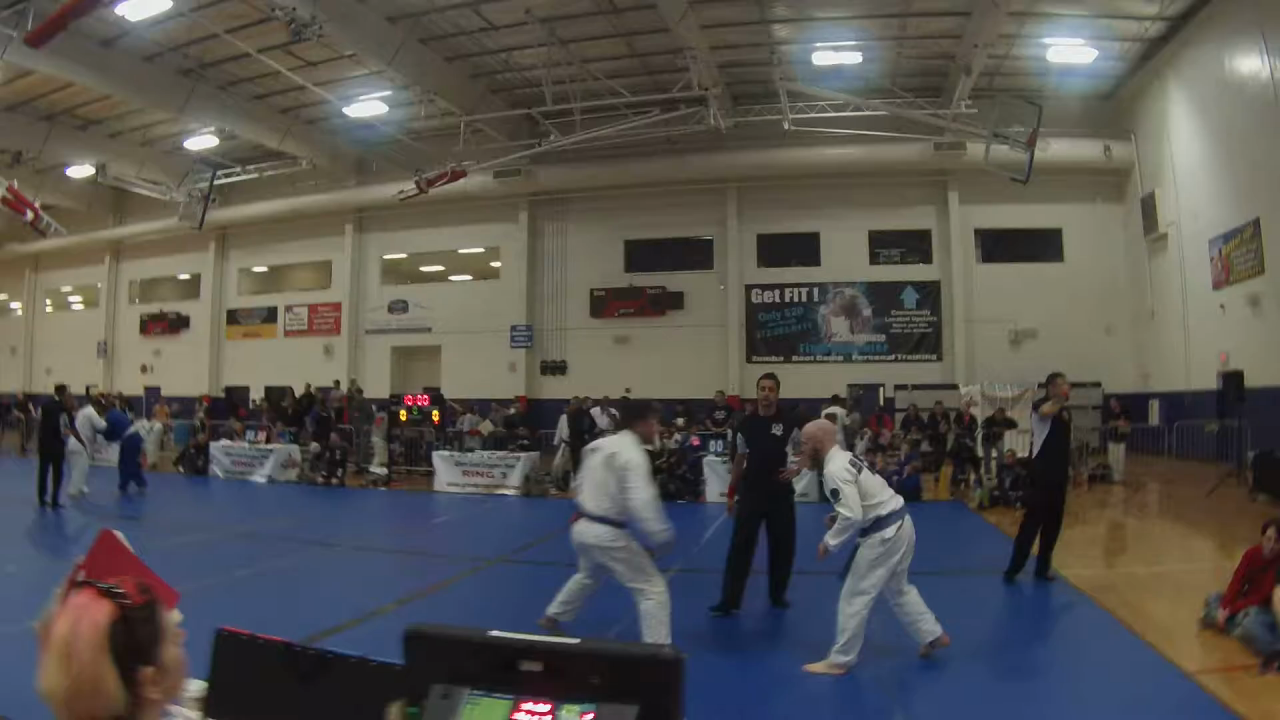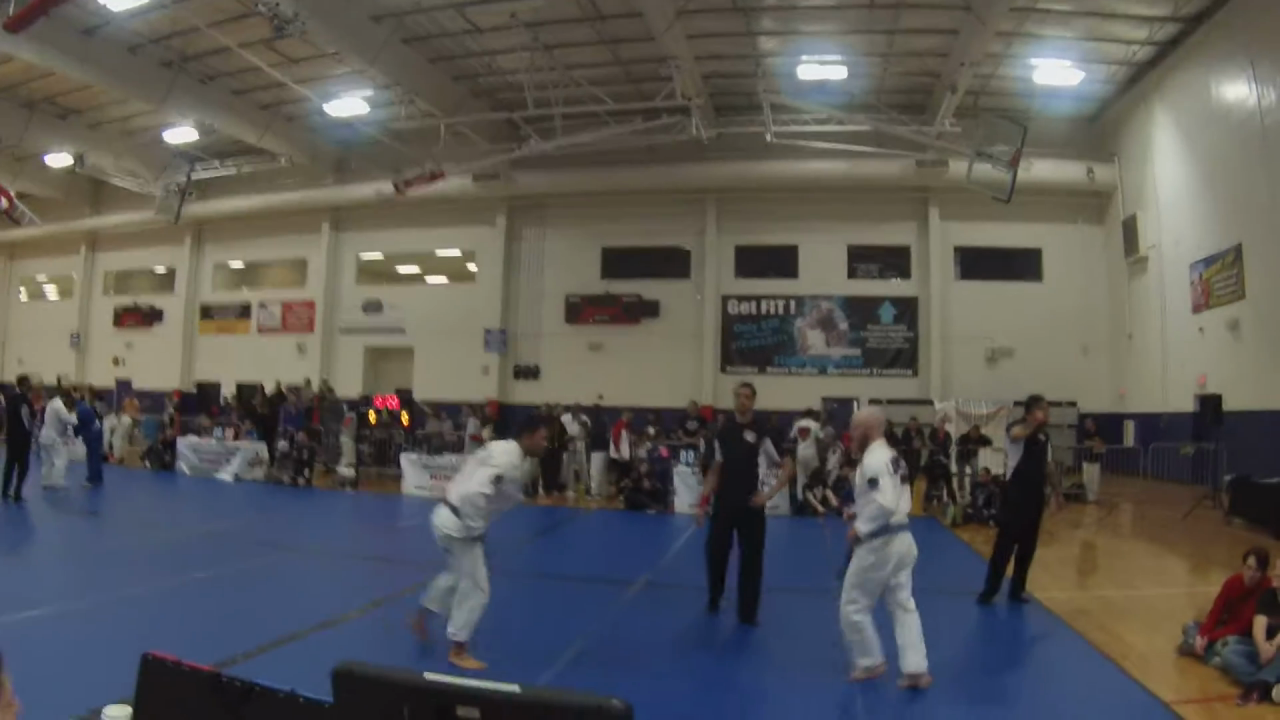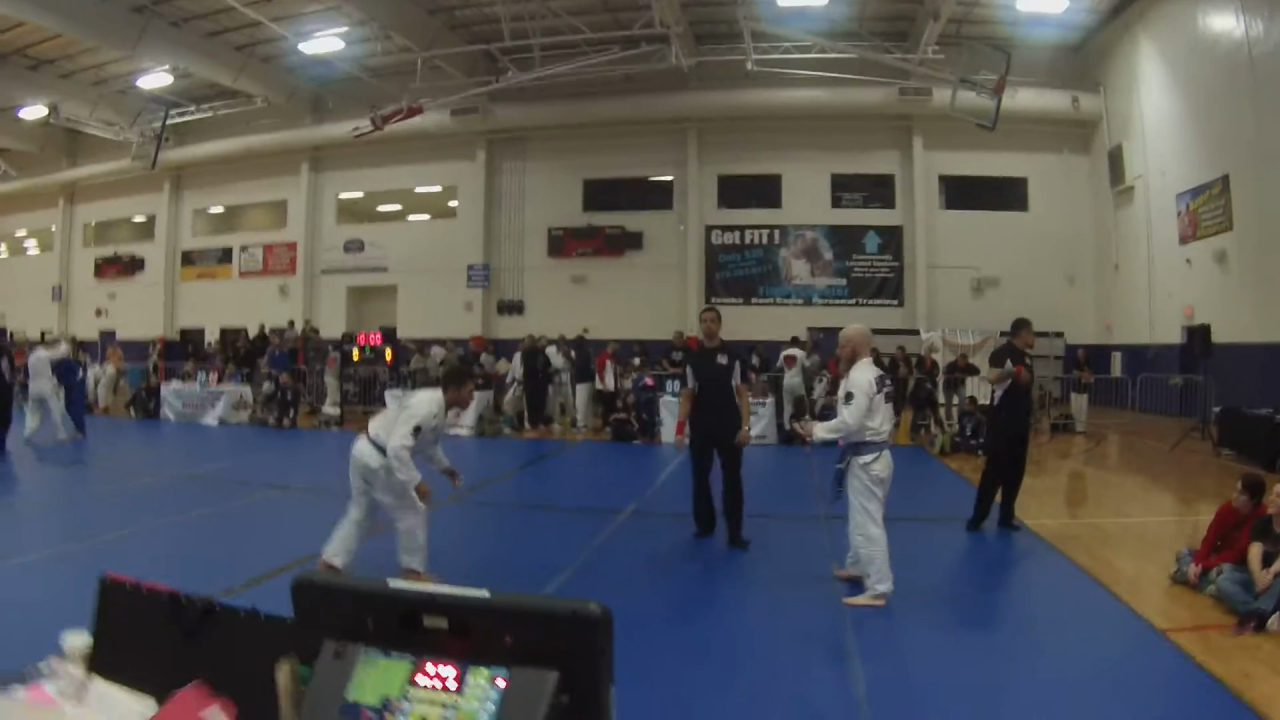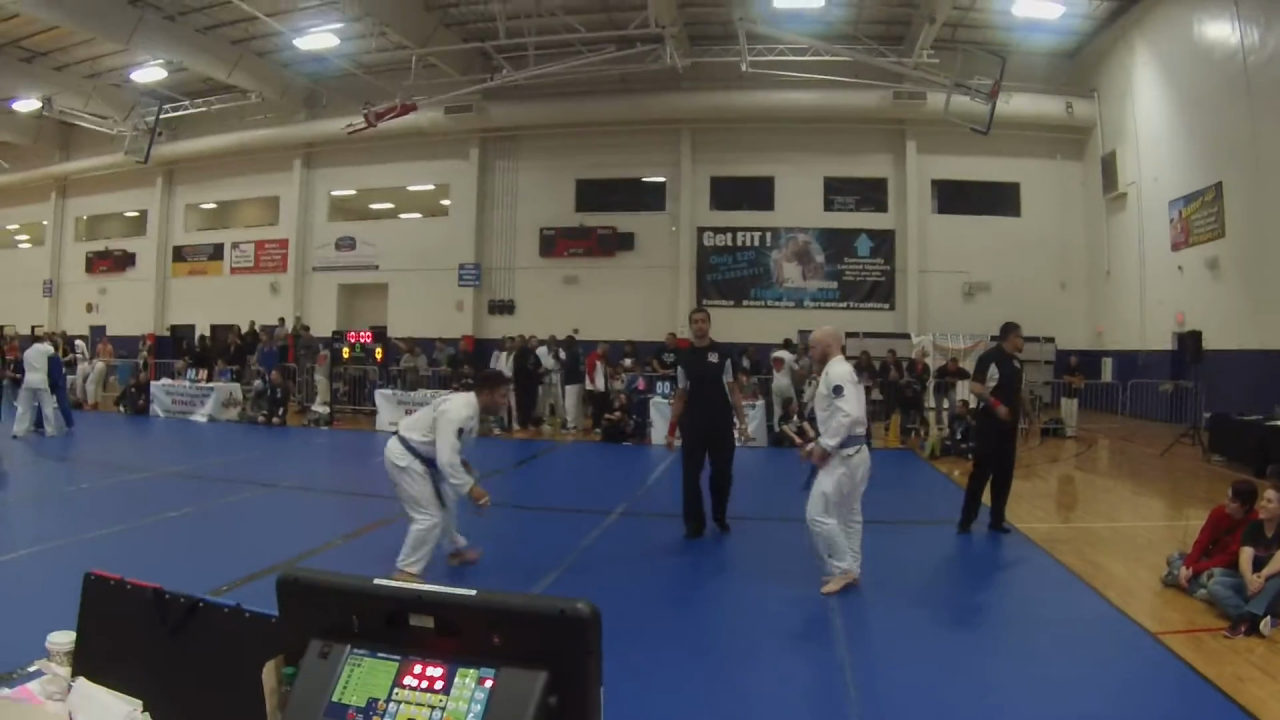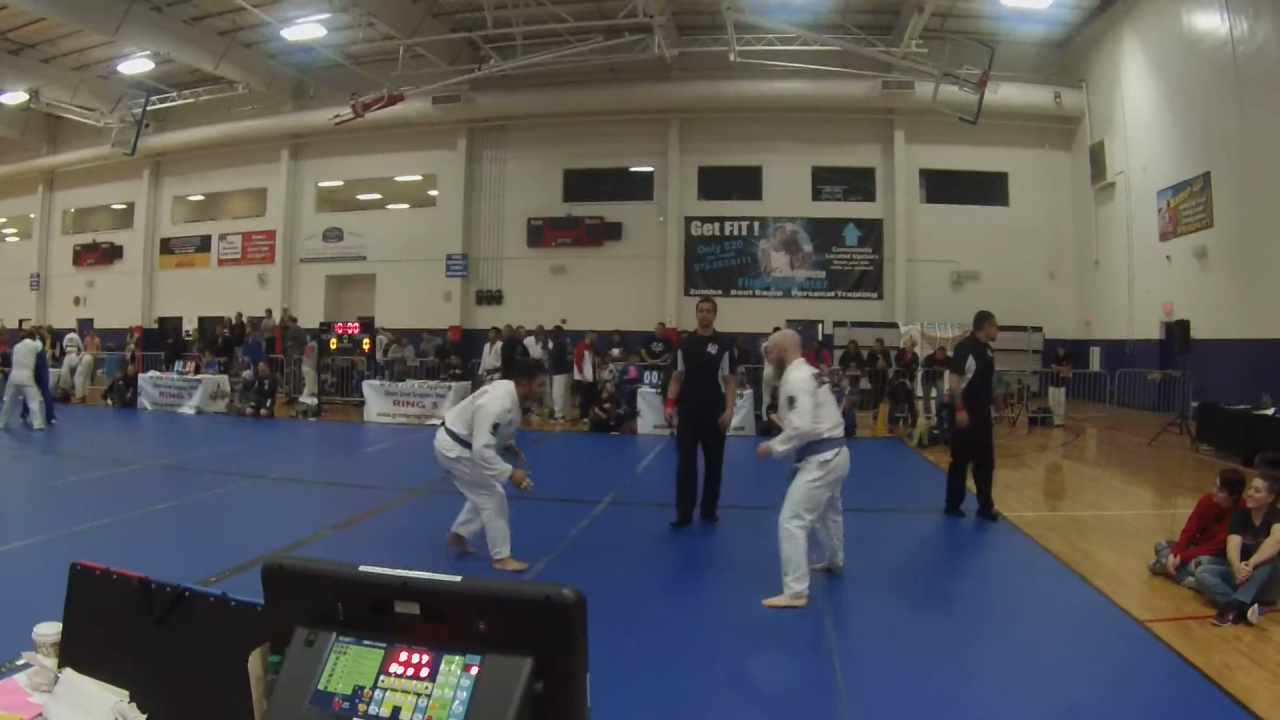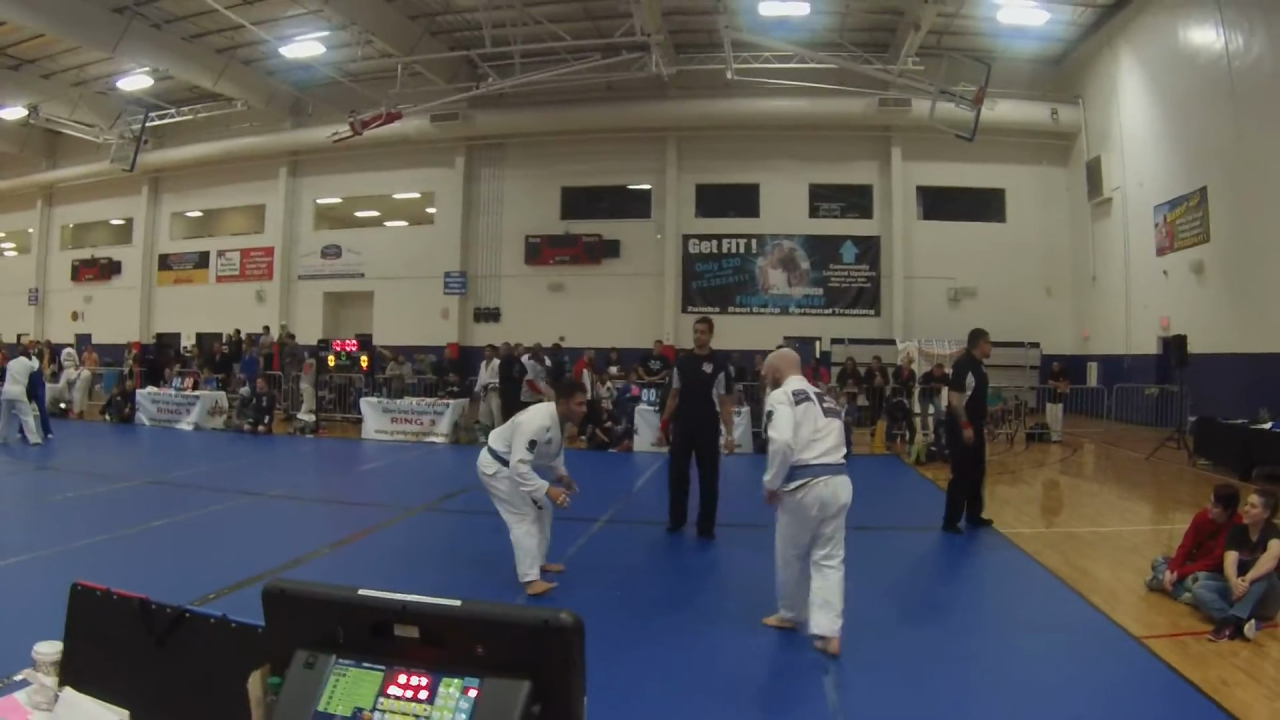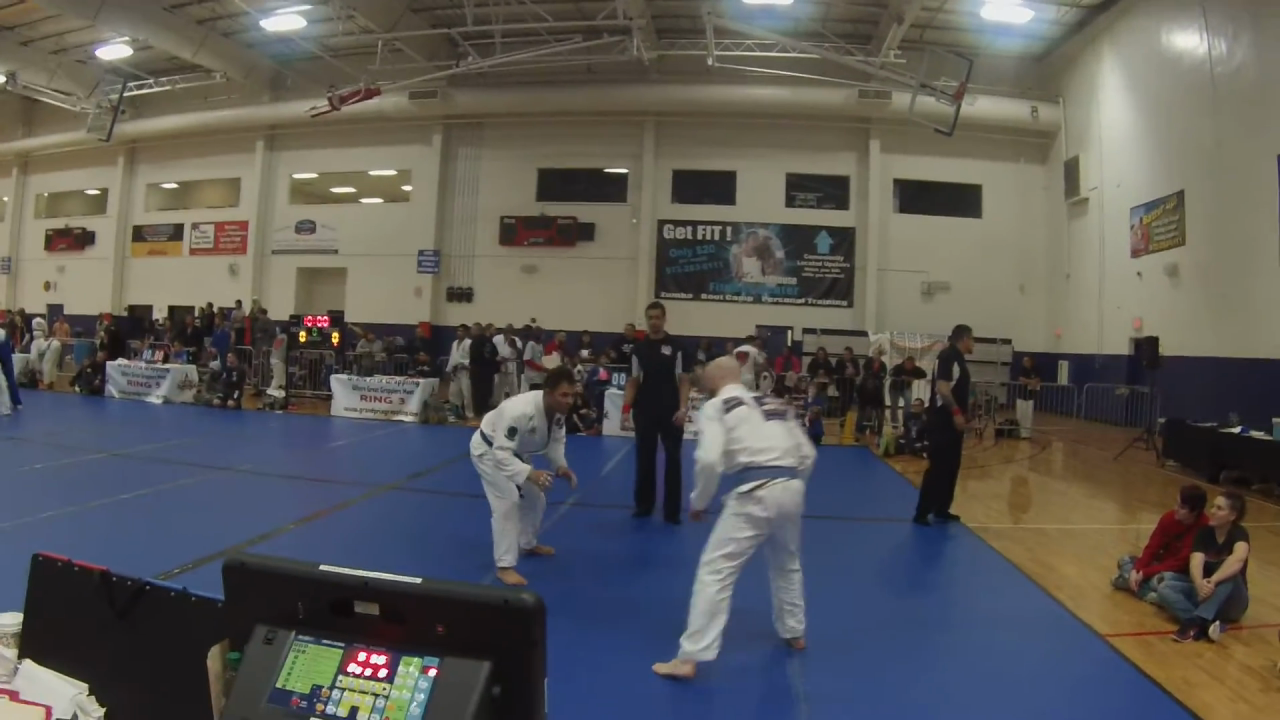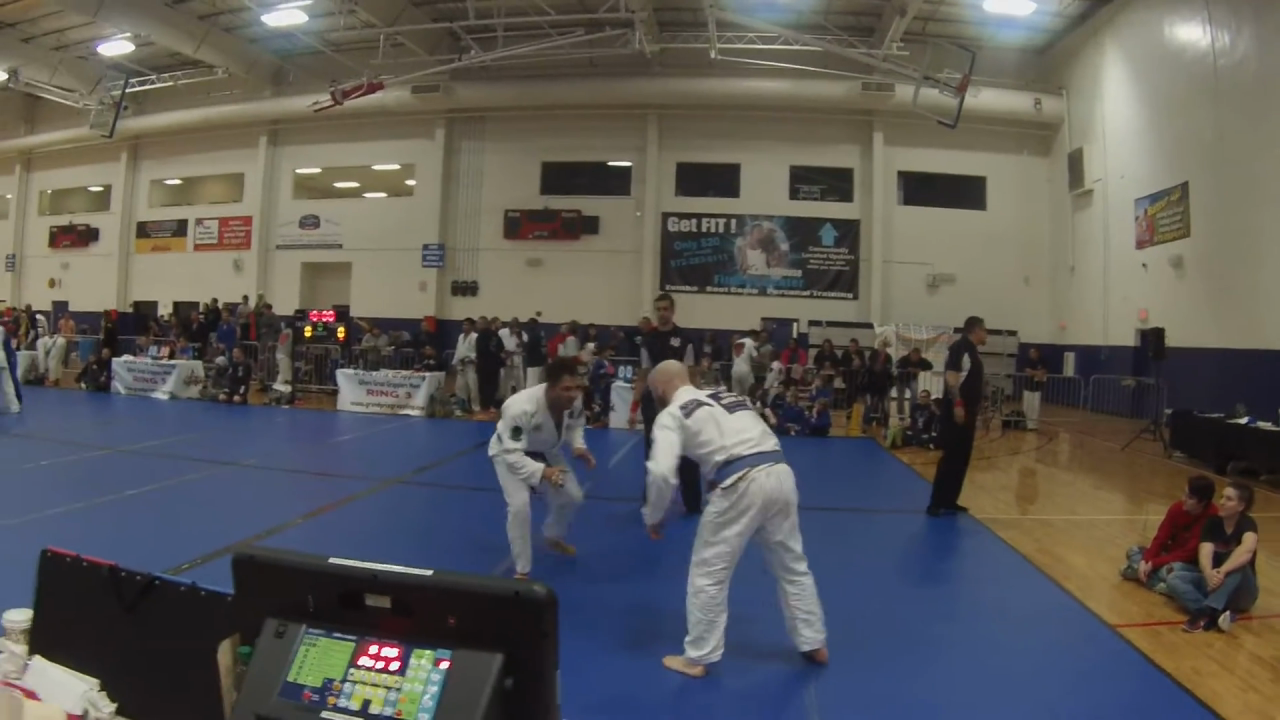
dt=0.5s
person 1, frame 1
left shoulder: (834, 470)
right shoulder: (846, 458)
left elbow: (852, 516)
left wrist: (829, 541)
right wrist: (838, 518)
left hip: (884, 535)
right hip: (900, 526)
left knee: (855, 597)
right knee: (898, 588)
left ankle: (839, 660)
right ankle: (932, 635)
person 1, frame 2
left shoulder: (873, 460)
right shoulder: (891, 457)
left elbow: (884, 504)
left wrist: (860, 527)
right wrist: (861, 511)
left hip: (879, 543)
right hip: (903, 540)
left knee: (853, 605)
right knee: (903, 605)
left ankle: (871, 662)
right ankle: (916, 669)
person 1, frame 3
left shoulder: (857, 378)
right shoulder: (879, 375)
left elbow: (848, 422)
left wrist: (817, 430)
right wrist: (843, 437)
left hip: (865, 461)
right hip: (878, 455)
left knee: (866, 524)
right knee: (861, 519)
left ankle: (877, 591)
right ankle: (856, 566)
person 1, frame 4
left shoulder: (836, 372)
right shoulder: (838, 371)
left elbow: (848, 415)
left wrist: (825, 445)
right wrist: (817, 444)
left hip: (845, 454)
right hip: (854, 452)
left knee: (818, 513)
right knee: (849, 516)
left ankle: (843, 569)
right ankle: (849, 570)
person 1, frame 5
left shoulder: (795, 379)
right shoulder: (813, 374)
left elbow: (801, 427)
left wrist: (773, 447)
right wrist: (782, 443)
left hip: (821, 458)
right hip: (838, 452)
left knee: (793, 521)
right knee: (828, 511)
left ankle: (795, 592)
right ankle: (835, 559)
person 1, frame 6
left shoulder: (780, 396)
right shoulder: (827, 400)
left elbow: (781, 442)
left wrist: (772, 484)
left hip: (803, 486)
right hip: (839, 483)
left knee: (790, 555)
right knee: (829, 561)
left ankle: (791, 615)
right ankle: (828, 635)
person 1, frame 7
left shoulder: (715, 408)
right shoulder: (776, 405)
left elbow: (710, 461)
right elbow: (807, 454)
left wrist: (698, 502)
left hip: (754, 493)
right hip: (791, 488)
left knee: (715, 571)
right knee: (787, 564)
left ankle: (690, 657)
right ankle: (794, 631)
person 1, frame 8
left shoulder: (671, 415)
right shoulder: (731, 399)
left elbow: (662, 472)
left wrist: (653, 517)
left hip: (741, 486)
right hip: (780, 474)
left knee: (709, 572)
right knee: (792, 566)
left ankle: (697, 658)
right ankle: (813, 645)
person 2, frame 1
left shoulder: (789, 422)
right shoulder: (746, 425)
right elbow: (738, 461)
left wrist: (796, 469)
right wrist: (731, 494)
left hip: (780, 492)
right hip: (752, 492)
left knee: (783, 547)
right knee: (741, 546)
left ankle: (777, 594)
right ankle: (729, 600)
person 2, frame 2
left shoulder: (762, 432)
right shoulder: (723, 432)
left elbow: (787, 466)
right elbow: (715, 470)
left wrist: (770, 494)
right wrist: (704, 501)
left hip: (750, 504)
right hip: (723, 502)
left knee: (751, 558)
right knee: (715, 552)
left ankle: (747, 611)
right ankle: (715, 596)
person 2, frame 3
left shoulder: (732, 355)
right shoulder: (693, 358)
left elbow: (742, 393)
right elbow: (688, 396)
left wrist: (745, 426)
right wrist: (680, 429)
left hip: (729, 425)
right hip: (701, 426)
left knee: (732, 478)
right knee: (700, 477)
left ankle: (735, 532)
right ankle: (704, 525)
person 2, frame 4
left shoulder: (723, 354)
right shoulder: (685, 359)
left elbow: (733, 390)
right elbow: (680, 397)
left wrist: (742, 422)
right wrist: (671, 430)
left hip: (721, 423)
right hip: (693, 424)
left knee: (723, 473)
right knee: (691, 475)
left ankle: (719, 515)
right ankle: (695, 524)
person 2, frame 5
left shoulder: (723, 345)
right shoulder: (685, 344)
left elbow: (729, 382)
right elbow: (676, 378)
left wrist: (729, 410)
right wrist: (670, 404)
left hip: (714, 413)
right hip: (688, 411)
left knee: (713, 463)
right knee: (686, 462)
left ankle: (708, 509)
right ankle: (684, 513)
person 2, frame 6
left shoulder: (719, 365)
right shoulder: (682, 362)
left elbow: (726, 403)
right elbow: (673, 396)
left wrist: (729, 435)
right wrist: (663, 426)
left hip: (707, 428)
right hip: (682, 427)
left knee: (708, 478)
right knee: (677, 475)
left ankle: (706, 526)
right ankle: (677, 519)
person 2, frame 7
left shoulder: (676, 347)
right shoulder: (639, 348)
left elbow: (684, 382)
right elbow: (633, 382)
left wrist: (682, 409)
right wrist: (626, 409)
left hip: (670, 411)
right hip: (645, 411)
left knee: (674, 461)
right knee: (645, 459)
left ankle: (672, 510)
right ankle: (644, 505)
person 2, frame 8
left shoulder: (685, 339)
right shoulder: (648, 340)
right elbow: (642, 376)
right wrist: (634, 407)
right hip: (654, 402)
right knee: (653, 452)
left ankle: (693, 502)
person 3, frame 1
left shoulder: (598, 445)
right shoulder: (634, 455)
left elbow: (581, 484)
right elbow: (642, 502)
right wrist: (662, 536)
left hip: (582, 527)
right hip: (607, 534)
left knee: (587, 577)
right knee: (652, 588)
left ankle: (552, 618)
right ankle: (658, 648)
person 3, frame 2
left shoulder: (506, 453)
right shoulder: (506, 462)
right elbow: (472, 495)
right wrist: (476, 530)
left hip: (449, 519)
right hip: (457, 525)
left knee: (459, 574)
right knee: (475, 588)
left ankle: (424, 615)
right ankle: (457, 649)
person 3, frame 3
left shoulder: (436, 403)
right shoulder: (425, 409)
left elbow: (427, 441)
right elbow: (398, 448)
left wrist: (444, 466)
right wrist: (416, 483)
left hip: (365, 451)
right hip: (376, 458)
left knee: (359, 514)
right knee: (412, 512)
left ankle: (330, 561)
right ankle: (414, 571)
person 3, frame 4
left shoulder: (466, 403)
right shoulder: (459, 412)
right elbow: (446, 458)
left wrist: (461, 462)
right wrist: (470, 487)
left hip: (414, 453)
right hip: (404, 458)
left knee: (445, 502)
right knee: (430, 516)
left ankle: (458, 550)
right ankle: (407, 570)
person 3, frame 5
left shoulder: (509, 390)
right shoulder: (496, 405)
right elbow: (482, 451)
left wrist: (508, 446)
right wrist: (511, 473)
left hip: (462, 442)
right hip: (454, 448)
left knee: (484, 493)
right knee: (493, 498)
left ankle: (458, 534)
right ankle: (501, 557)
person 3, frame 6
left shoulder: (559, 417)
right shoulder: (535, 423)
left elbow: (551, 449)
right elbow: (519, 467)
left wrist: (561, 474)
right wrist: (547, 489)
left hip: (514, 465)
right hip: (496, 466)
left knee: (542, 510)
right knee: (525, 518)
left ankle: (539, 562)
right ankle: (531, 580)
person 3, frame 7
left shoulder: (558, 409)
right shoulder: (518, 411)
left elbow: (556, 438)
right elbow: (501, 454)
left wrist: (561, 465)
right wrist: (531, 473)
left hip: (516, 451)
right hip: (489, 450)
left knee: (535, 498)
right knee: (507, 504)
left ankle: (527, 543)
right ankle: (505, 566)
person 3, frame 8
left shoulder: (574, 400)
right shoulder: (520, 408)
left elbow: (575, 424)
right elbow: (512, 455)
left wrist: (578, 447)
right wrist: (543, 471)
left hip: (545, 452)
right hip: (509, 453)
left knee: (571, 497)
right knee: (520, 506)
left ankle: (553, 536)
right ankle: (521, 570)
person 4, frame 1
left shoulder: (1064, 411)
right shoulder: (1040, 405)
right elbow: (1047, 411)
right wrist: (1061, 396)
left hip: (1059, 474)
right hip: (1041, 473)
left knee: (1053, 523)
right knee: (1032, 521)
left ankle: (1042, 567)
right ankle: (1014, 568)
person 4, frame 2
left shoulder: (1043, 435)
right shoulder: (1017, 426)
right elbow: (1014, 434)
left wrist: (1055, 490)
right wrist: (1035, 421)
left hip: (1036, 496)
right hip: (1016, 495)
left knee: (1028, 545)
right knee: (1006, 543)
left ankle: (1017, 589)
right ankle: (990, 590)
person 4, frame 3
left shoulder: (1025, 357)
right shoulder: (1002, 353)
right elbow: (992, 376)
left wrist: (1035, 416)
right wrist: (1017, 371)
left hip: (1021, 421)
right hip: (1002, 421)
left knee: (1015, 471)
right knee: (994, 469)
left ankle: (1006, 516)
right ankle: (978, 517)
person 4, frame 4
left shoulder: (1016, 362)
right shoulder: (989, 357)
right elbow: (974, 387)
right wrist: (995, 405)
left hip: (1009, 425)
right hip: (989, 424)
left knee: (1004, 473)
right knee: (981, 471)
left ankle: (997, 519)
right ankle: (967, 518)
person 4, frame 5
left shoulder: (987, 349)
right shoulder: (965, 347)
right elbow: (954, 380)
right wrist: (959, 409)
left hip: (983, 413)
right hip: (966, 414)
left knee: (986, 460)
right knee: (961, 459)
left ankle: (985, 506)
right ankle: (952, 505)
person 4, frame 6
left shoulder: (978, 365)
right shoulder: (963, 365)
right elbow: (955, 399)
left wrist: (986, 422)
right wrist: (964, 426)
left hip: (975, 428)
right hip: (962, 429)
left knee: (977, 473)
right knee: (961, 475)
left ankle: (974, 515)
right ankle: (951, 522)
person 4, frame 7
left shoulder: (958, 358)
right shoulder: (948, 356)
right elbow: (942, 387)
left wrist: (962, 415)
right wrist: (956, 412)
left hip: (953, 420)
right hip: (943, 419)
left knee: (951, 466)
right knee: (939, 466)
left ankle: (941, 509)
right ankle: (922, 512)
person 4, frame 8
left shoulder: (972, 351)
right shoulder: (959, 348)
right elbow: (950, 378)
left wrist: (978, 408)
right wrist: (958, 404)
left hip: (968, 412)
right hip: (956, 411)
left knee: (961, 458)
right knee: (951, 457)
left ankle: (949, 501)
right ankle: (936, 503)
